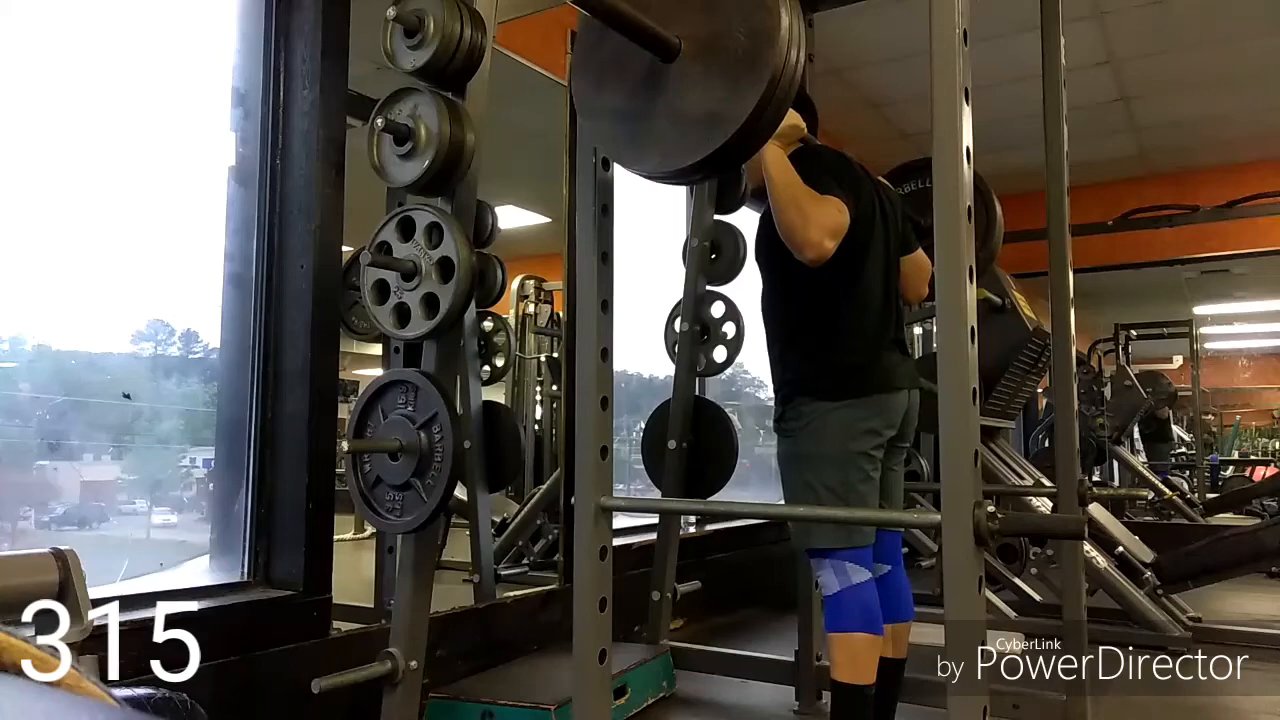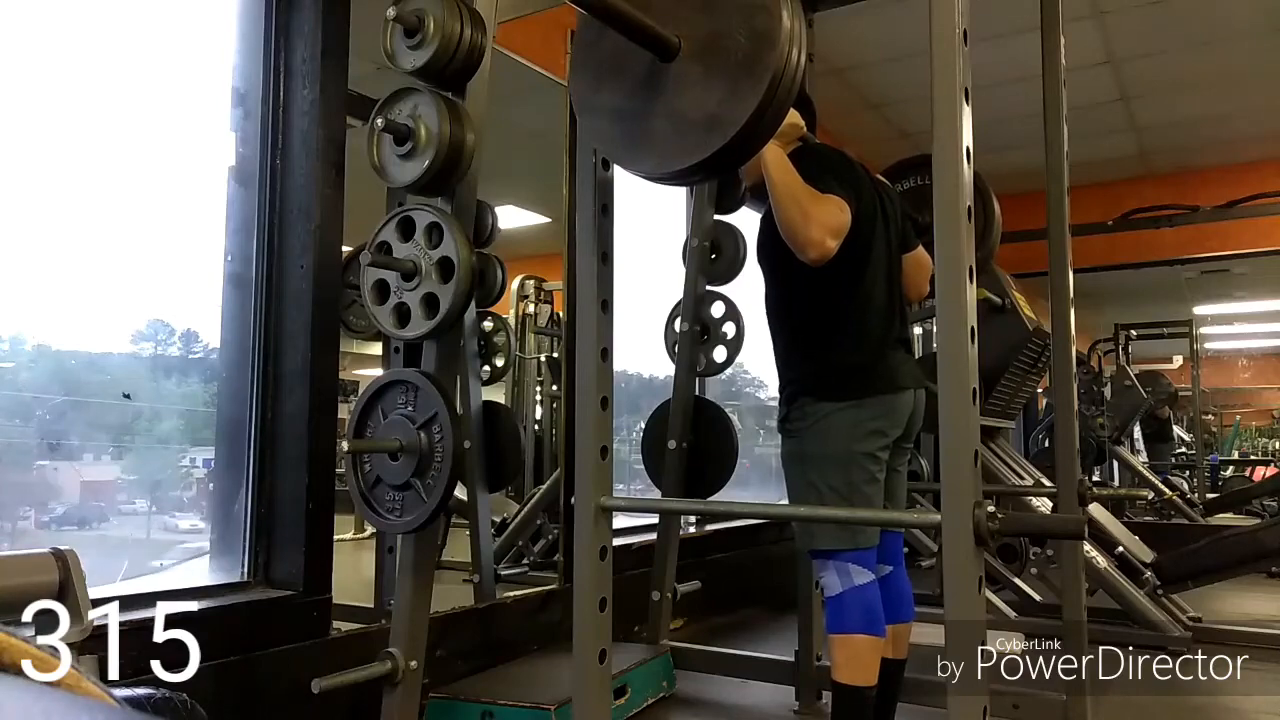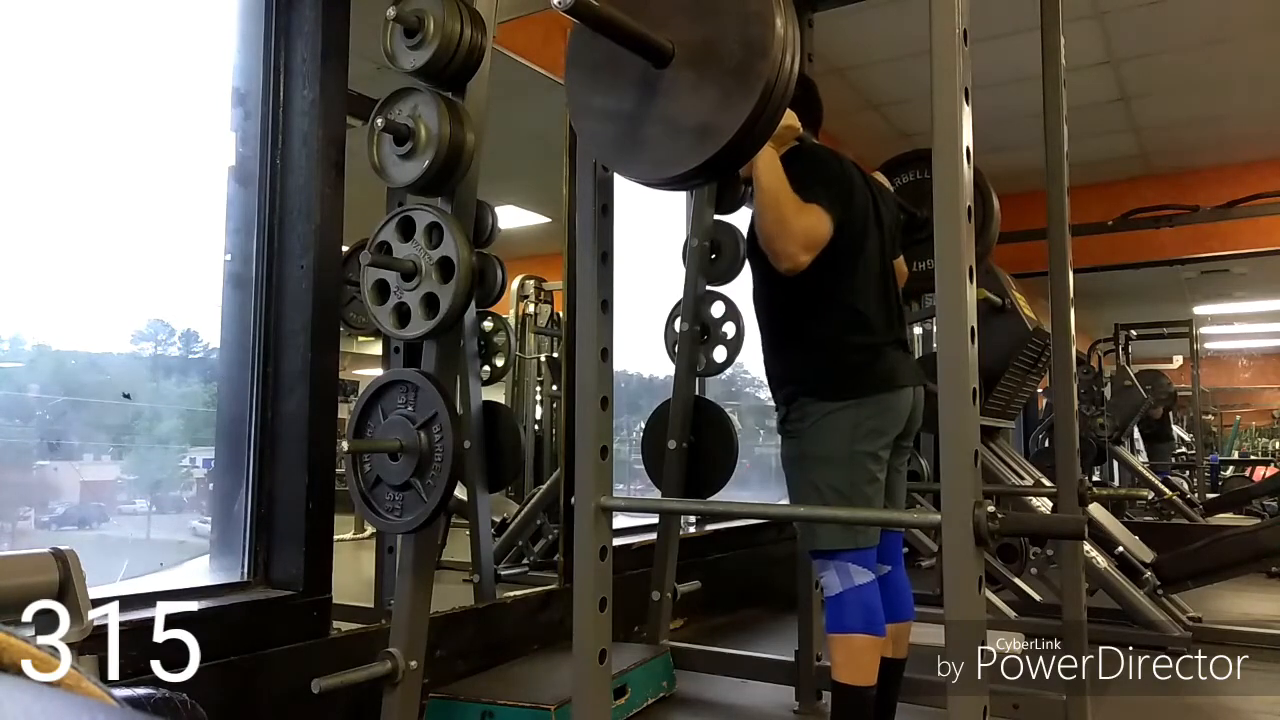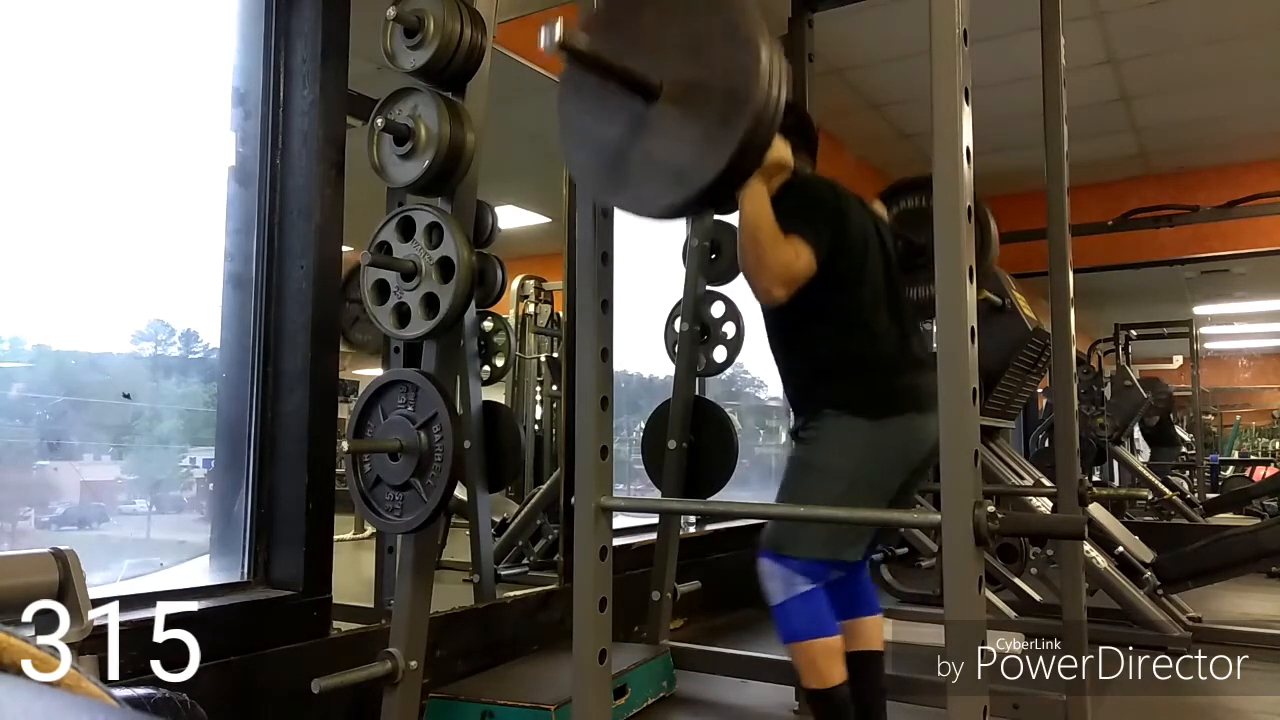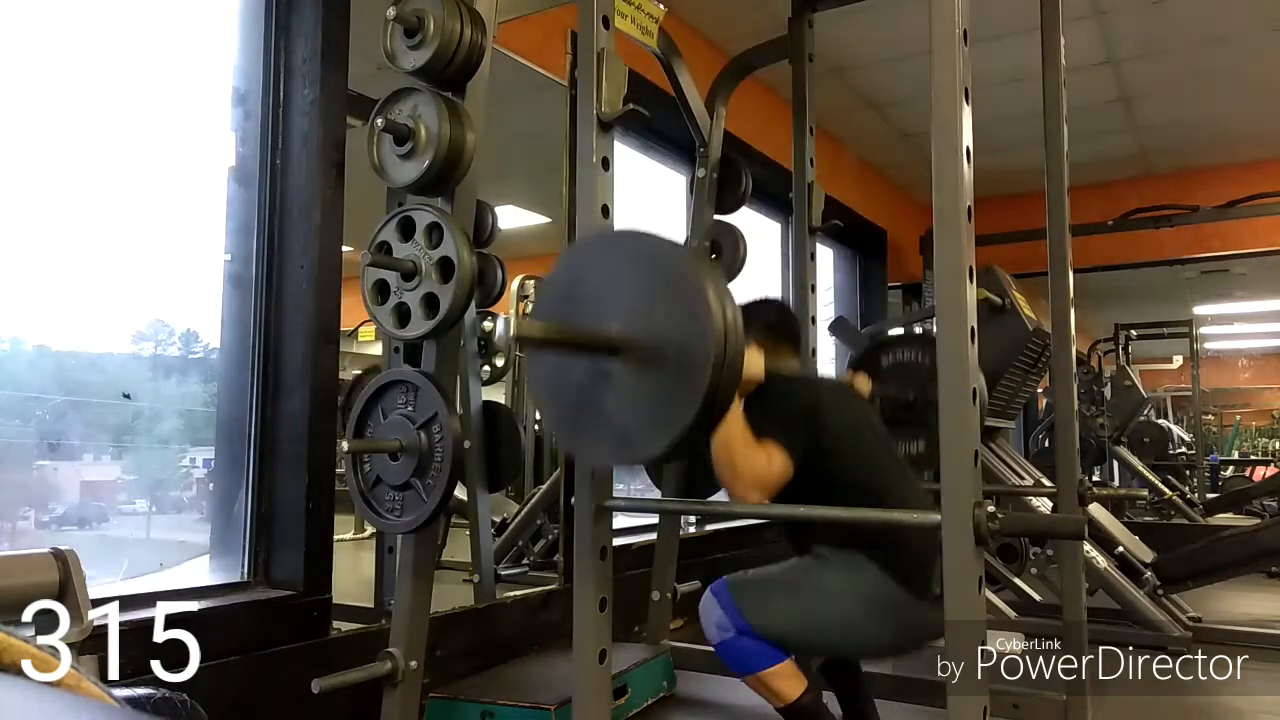
dt=1s
person 1, frame 1
left shoulder: (815, 166)
right shoulder: (864, 183)
left elbow: (815, 240)
right elbow: (916, 283)
left wrist: (769, 149)
left hip: (837, 396)
right hip: (886, 388)
left knee: (842, 566)
right knee: (879, 559)
person 1, frame 2
left shoulder: (814, 164)
right shoulder: (863, 181)
left elbow: (818, 239)
right elbow: (918, 281)
left wrist: (768, 148)
left hip: (841, 396)
right hip: (890, 388)
left knee: (845, 567)
right knee: (881, 560)
person 1, frame 3
left shoulder: (808, 167)
right shoulder: (856, 180)
left elbow: (790, 249)
right elbow: (894, 277)
left wrist: (763, 149)
left hip: (840, 395)
right hip: (888, 386)
left knee: (844, 565)
right knee: (880, 560)
person 1, frame 4
left shoulder: (801, 195)
right shoulder: (845, 203)
left elbow: (774, 280)
left wrist: (752, 178)
left hip: (865, 413)
right hip: (910, 407)
left knee: (789, 568)
right knee: (838, 562)
person 1, frame 5
left shoulder: (776, 394)
right shoulder: (834, 392)
left elbow: (750, 487)
left hip: (900, 587)
right hip: (928, 574)
left knee: (724, 609)
right knee: (794, 587)
